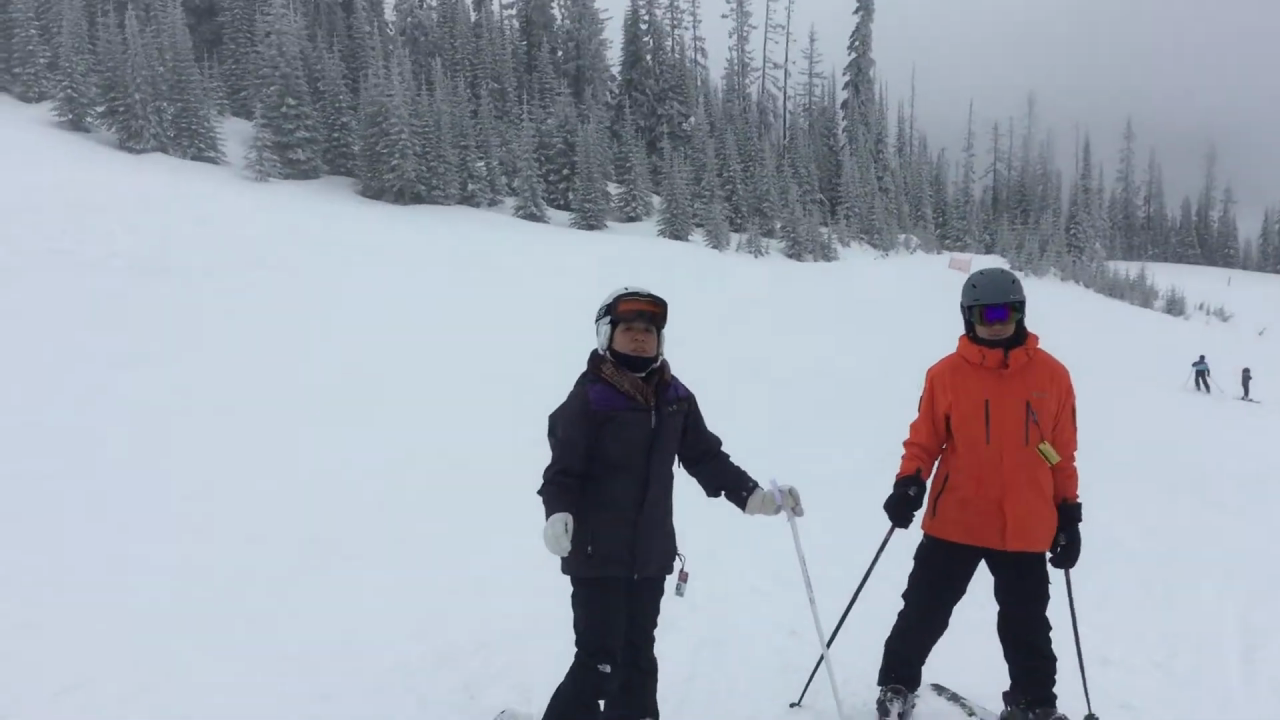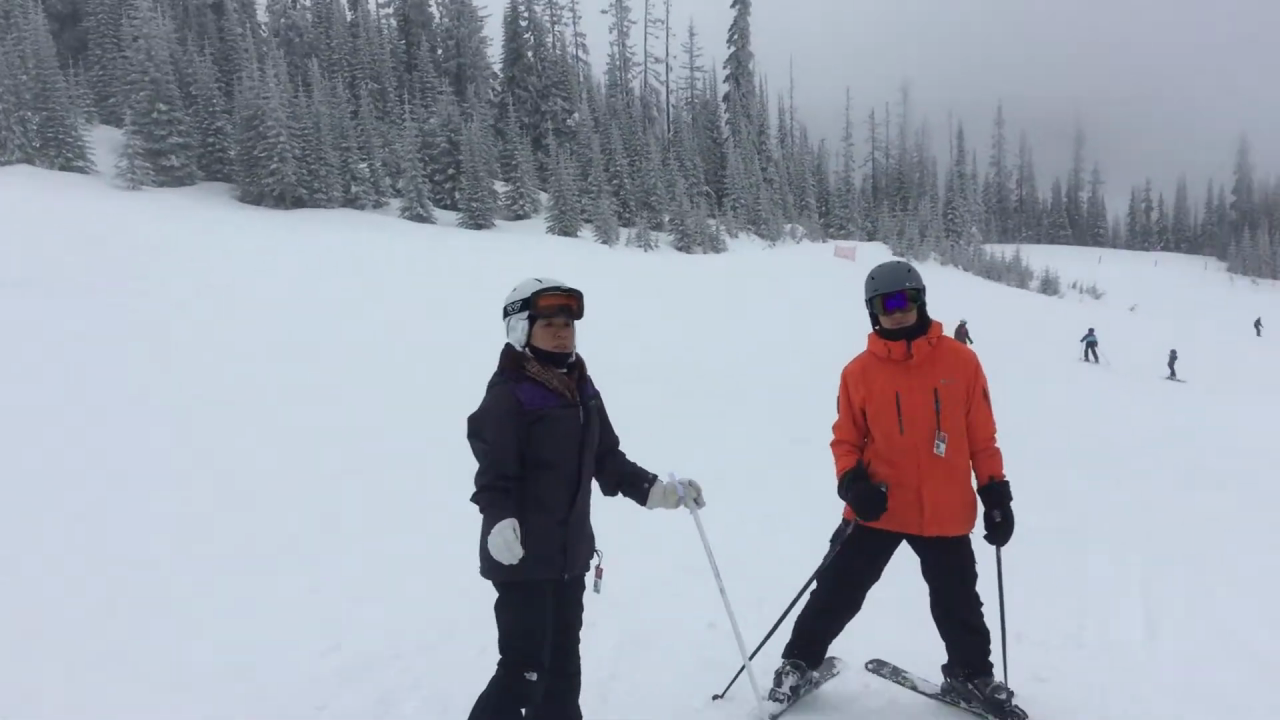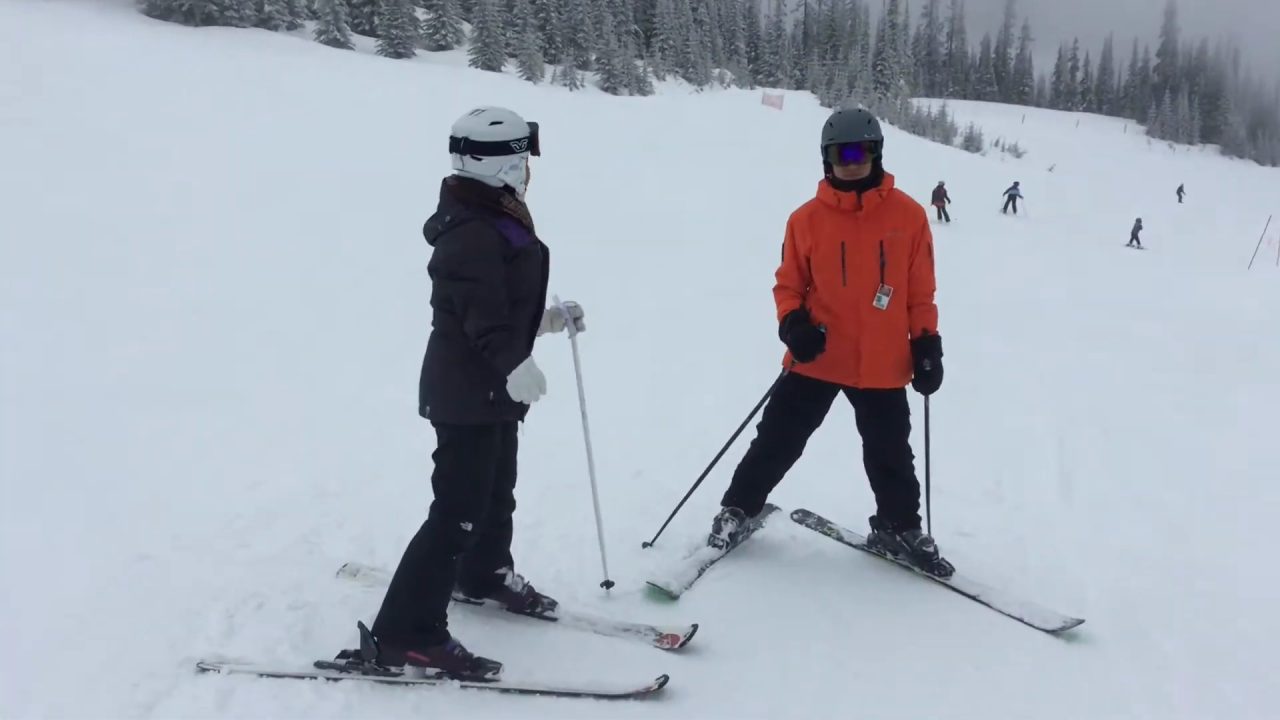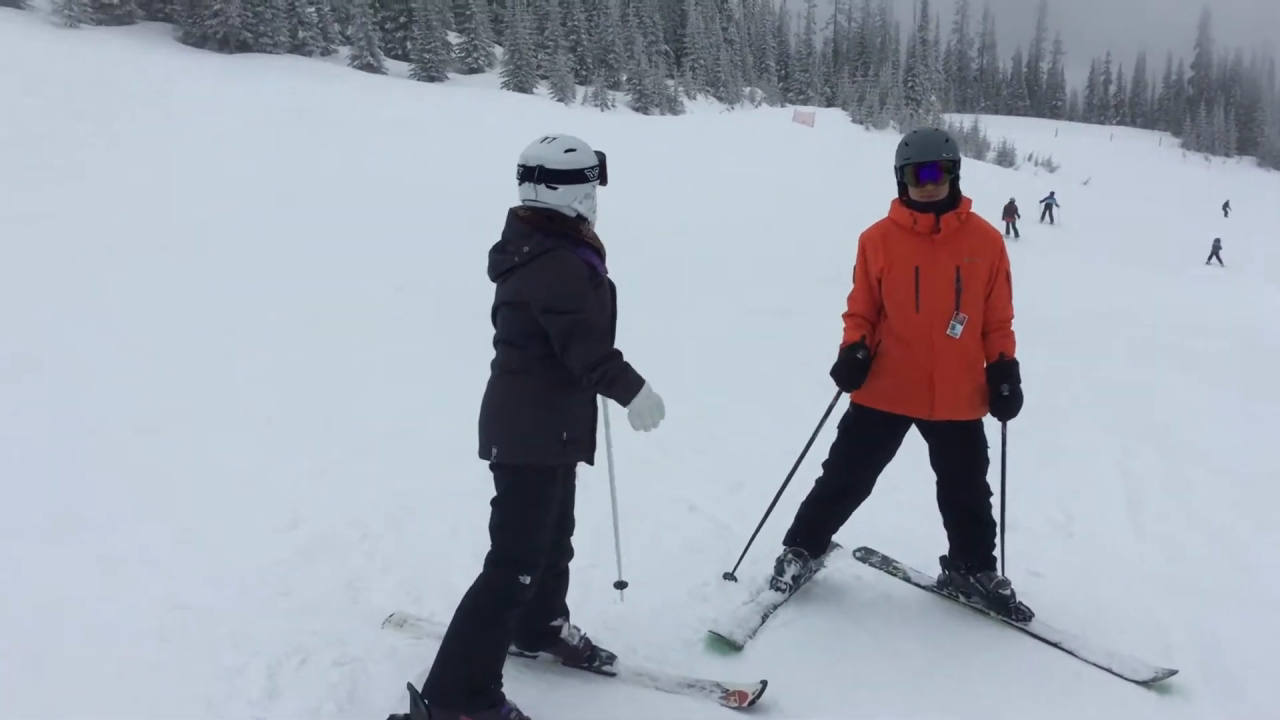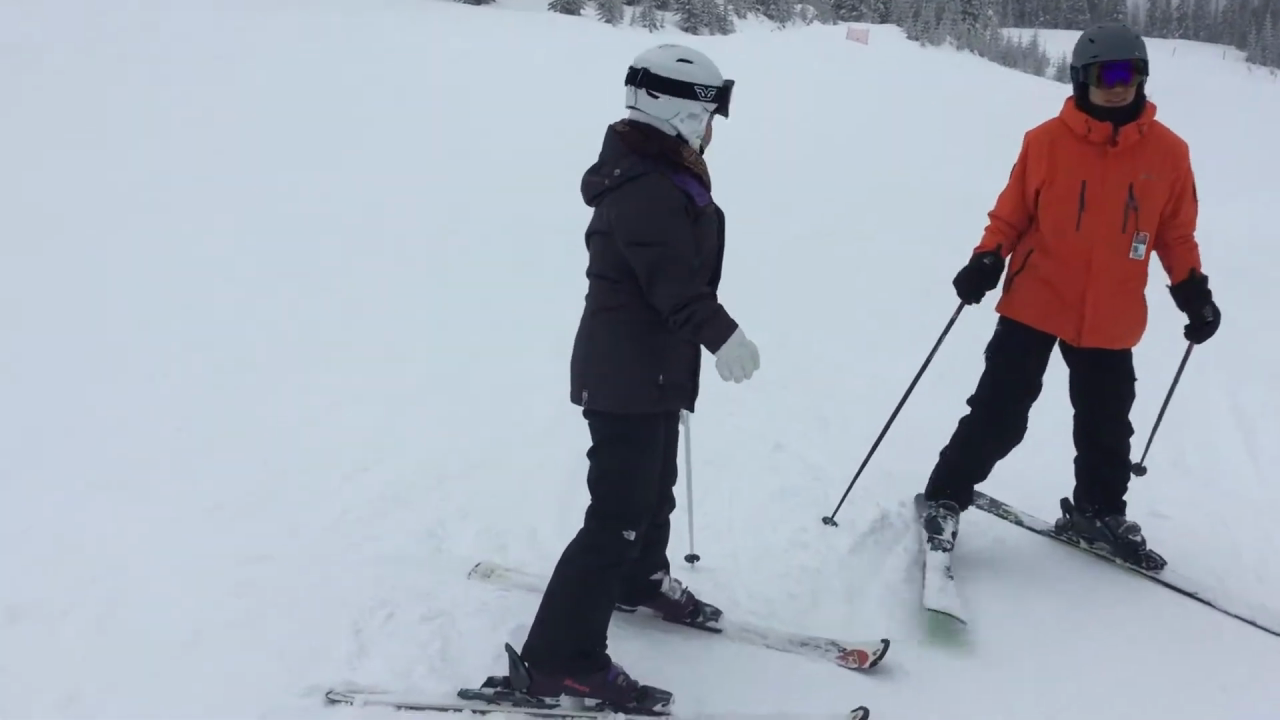
dt=0.5s
person 1, frame 1
left shoulder: (675, 397)
right shoulder: (589, 398)
left elbow: (706, 456)
right elbow: (563, 469)
left wrist: (753, 495)
right wrist: (559, 514)
left hip: (651, 552)
right hip: (597, 553)
left knee: (638, 654)
right knee: (598, 663)
person 1, frame 2
left shoulder: (583, 392)
right shoulder: (508, 397)
left elbow: (606, 459)
right elbow: (494, 477)
left wrist: (655, 489)
right wrist: (502, 522)
left hip: (569, 552)
right hip: (521, 558)
left knee: (562, 655)
right knee: (523, 669)
person 1, frame 3
left shoulder: (493, 221)
right shoulder: (477, 234)
right elbow: (482, 316)
left wrist: (546, 316)
right wrist: (516, 366)
left hip: (490, 388)
right hip: (467, 390)
left knee: (495, 490)
right knee: (458, 509)
left ankle: (485, 573)
right ankle: (405, 633)
person 1, frame 4
left shoulder: (537, 248)
right shoulder: (558, 264)
right elbow: (584, 344)
right wrist: (631, 390)
left hip: (542, 422)
right hip: (533, 428)
left knee: (551, 536)
right knee: (516, 559)
left ankle: (540, 625)
person 1, frame 5
left shoulder: (651, 173)
right shoulder: (649, 191)
right elbow: (675, 281)
right wrist: (722, 335)
left hip: (648, 364)
right hip: (628, 372)
left knee: (652, 487)
right knee: (618, 513)
left ankle: (641, 579)
right ankle: (560, 658)
person 2, frame 1
left shoulder: (1051, 374)
right shoulder: (946, 373)
left elbow: (1061, 452)
right elbow: (924, 439)
left wrist: (1067, 514)
right wrist: (909, 484)
left hip: (1026, 528)
right hip: (955, 521)
left knee: (1027, 625)
right knee: (925, 610)
person 2, frame 2
left shoulder: (959, 361)
right shoulder: (859, 371)
left elbow: (981, 436)
right elbow: (846, 438)
left wrist: (995, 491)
right wrist: (853, 482)
left hip: (945, 512)
right hip: (878, 509)
left knee: (958, 603)
right knee: (837, 592)
left ankle: (971, 675)
right ankle: (799, 662)
person 2, frame 3
left shoulder: (908, 214)
right shoulder: (807, 218)
left elbow: (920, 290)
right elbow: (789, 283)
left wrist: (928, 344)
right wrist: (793, 321)
left hip: (883, 363)
right hip: (815, 358)
left knee: (890, 453)
right knee: (777, 440)
left ankle: (898, 526)
right ankle: (738, 509)
person 2, frame 4
left shoulder: (984, 240)
right shoulder: (878, 239)
left elbow: (997, 317)
right elbow: (862, 310)
left wrist: (1003, 370)
right wrist: (854, 350)
left hip: (957, 394)
right hip: (885, 388)
left knee: (967, 490)
right knee: (845, 477)
left ankle: (972, 568)
right ankle: (802, 549)
person 2, frame 5
left shoulder: (1168, 151)
right shoulder: (1046, 141)
left elbow: (1175, 231)
right elbow: (1013, 210)
left wrist: (1191, 288)
right wrist: (986, 260)
left hip: (1111, 317)
right hip: (1035, 304)
left knee: (1107, 428)
right knee: (999, 413)
left ankle: (1098, 511)
right ankle: (944, 499)
